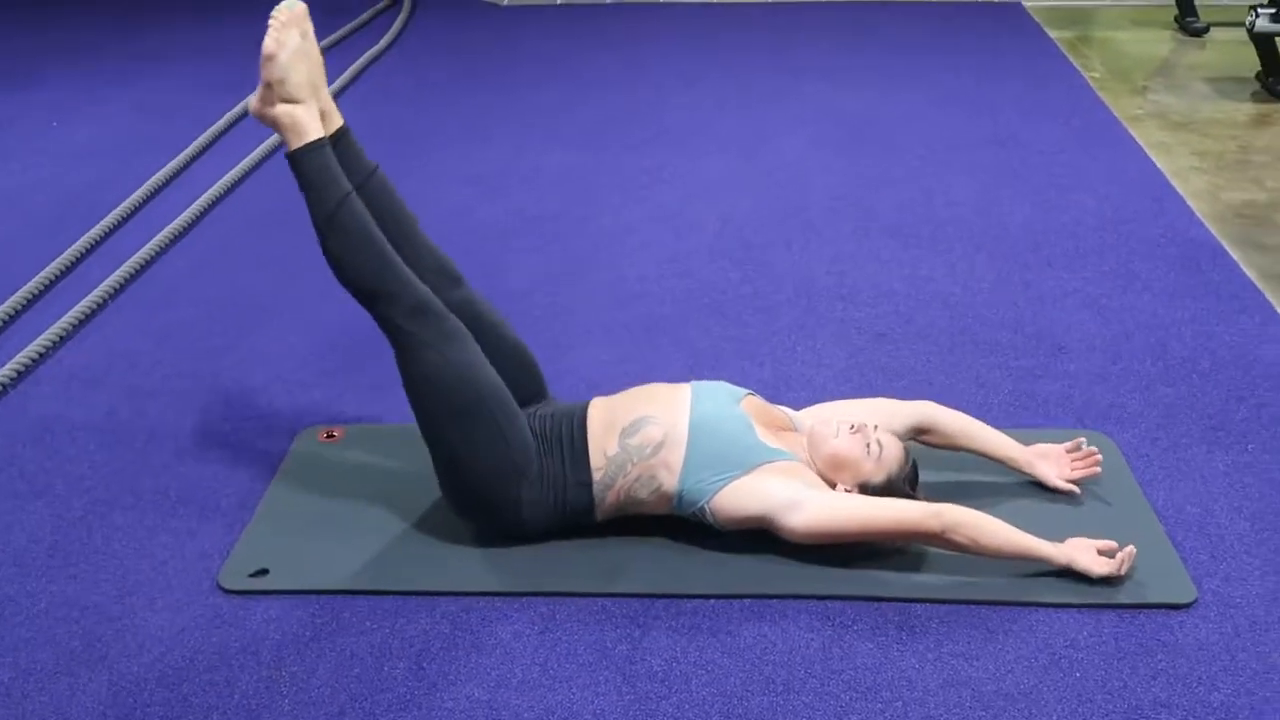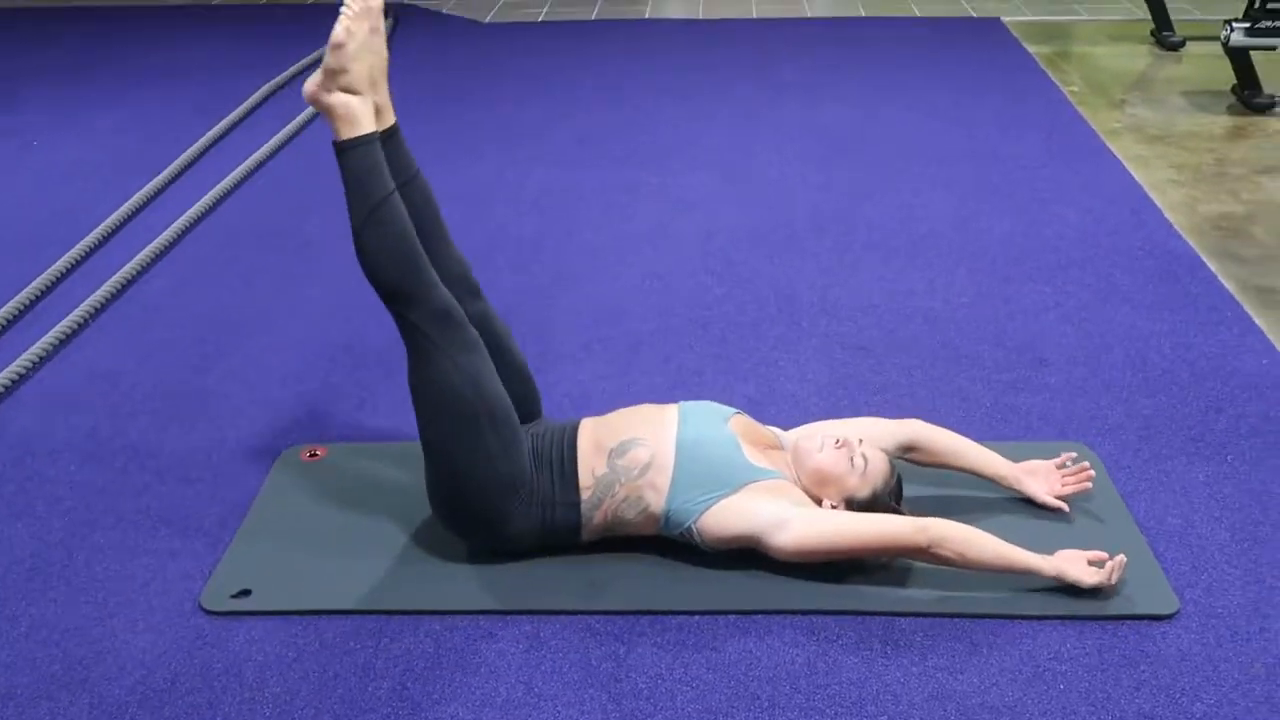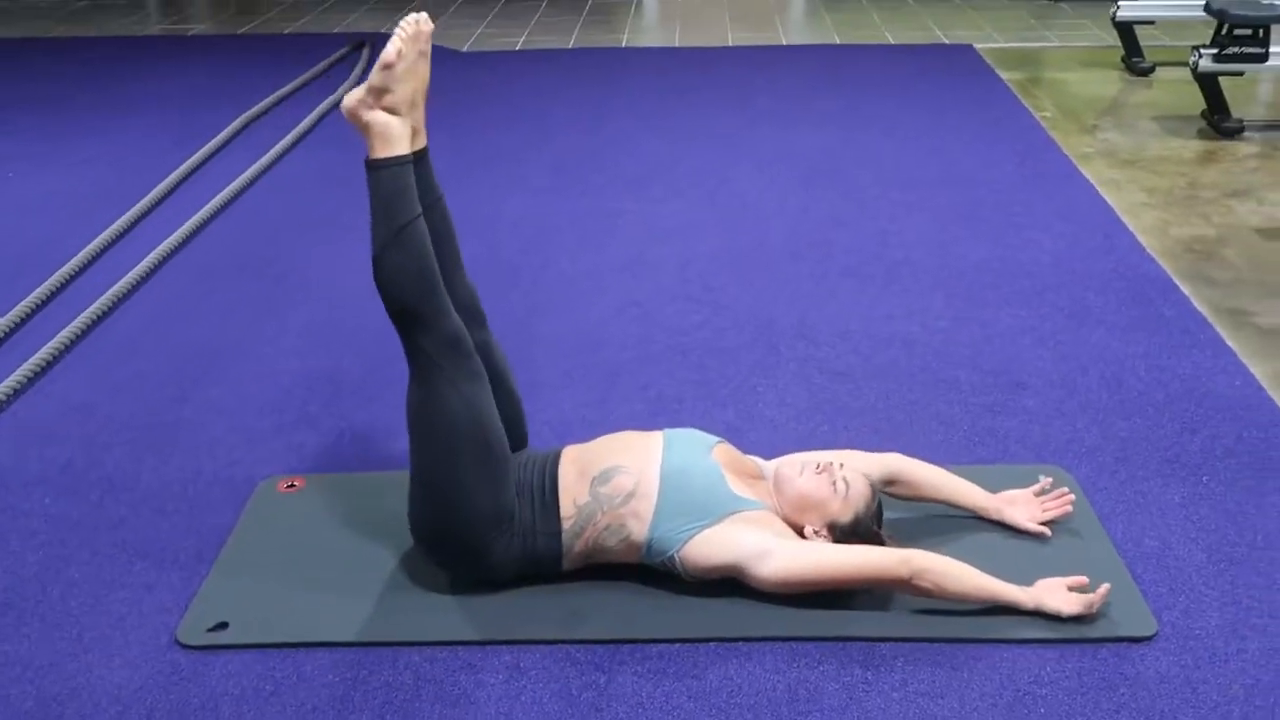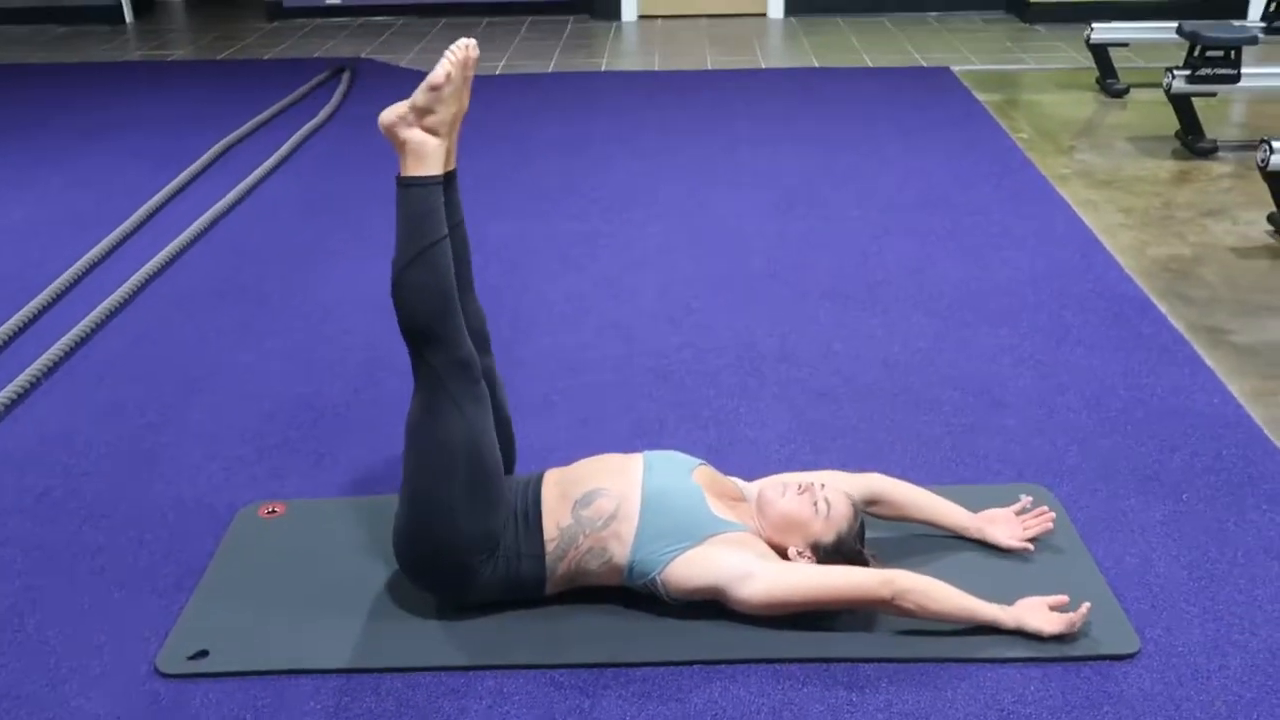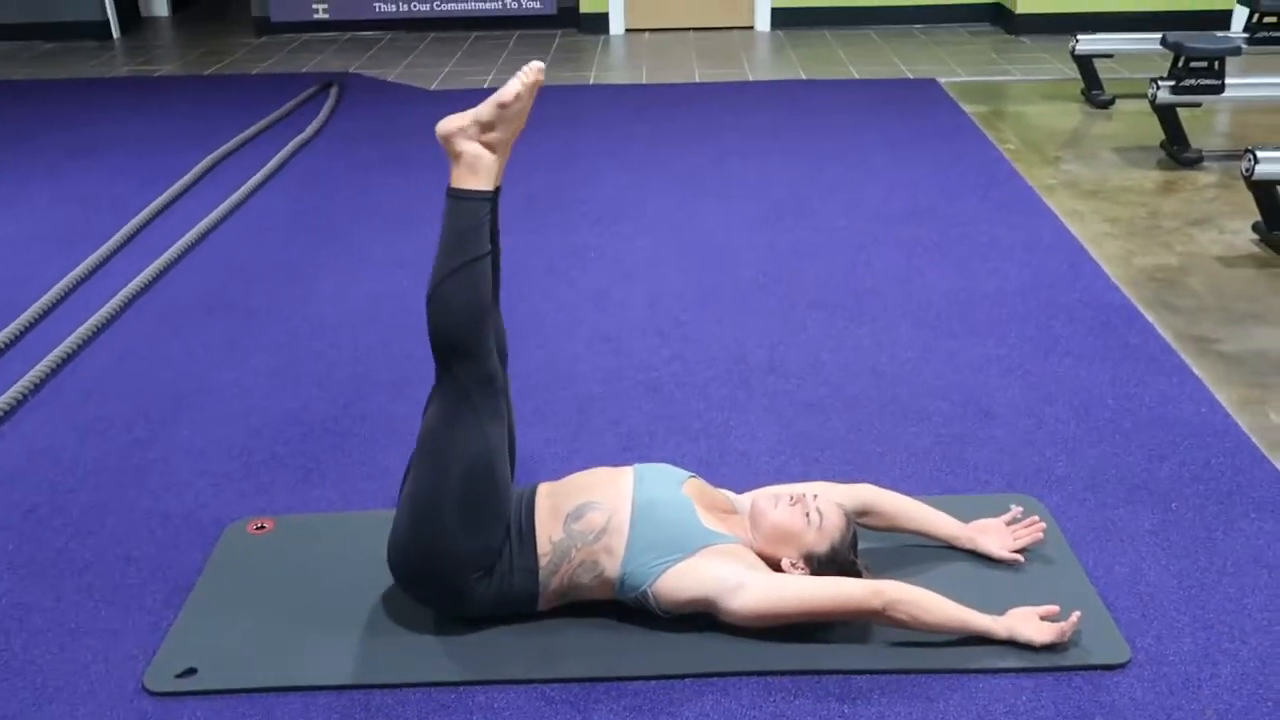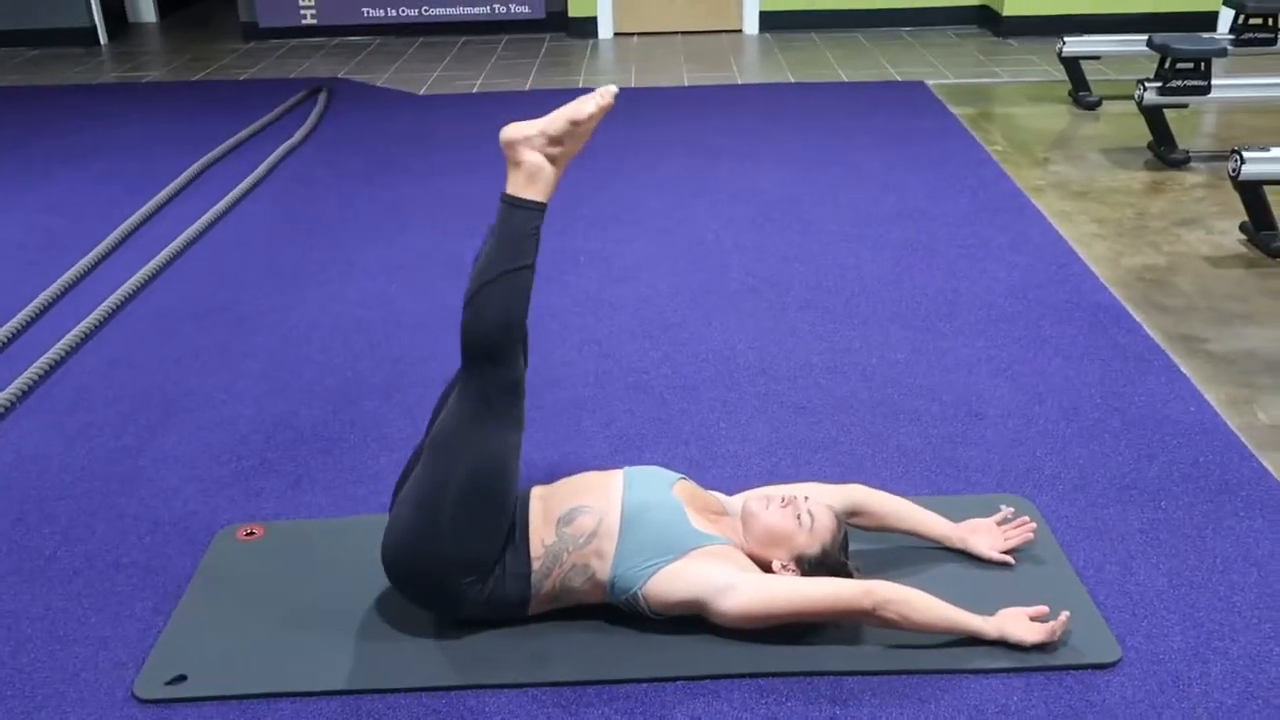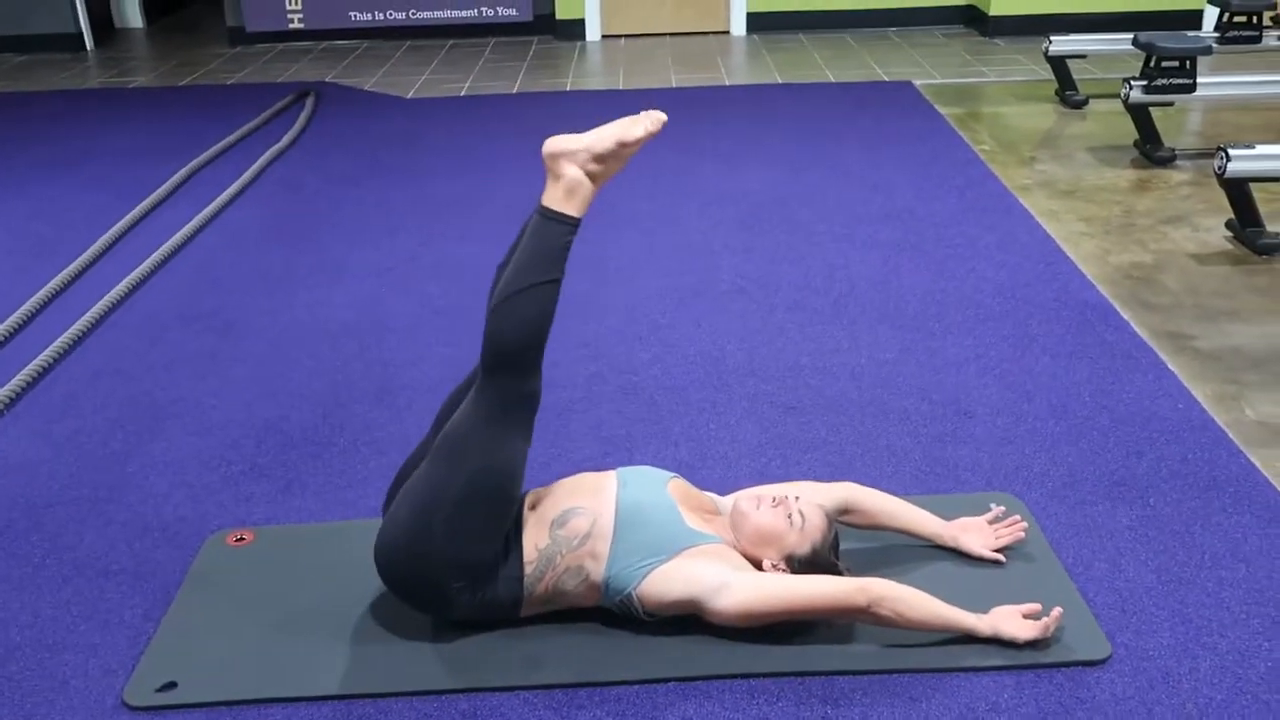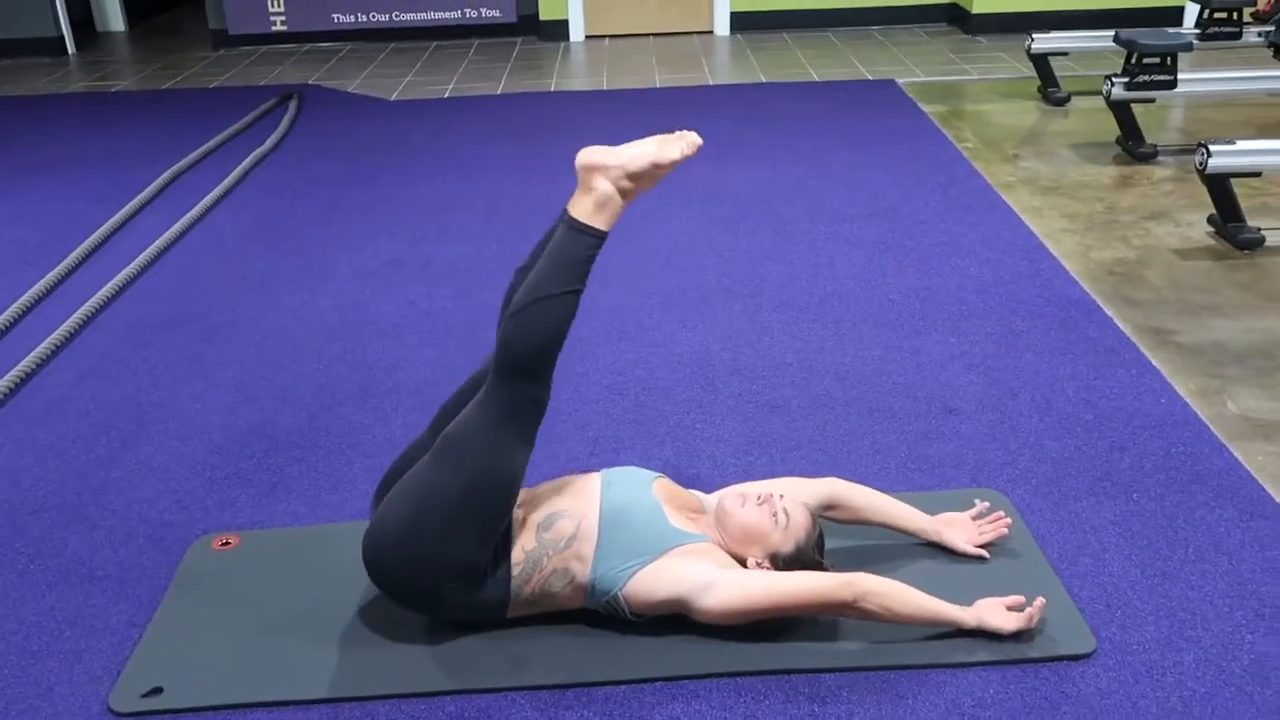
dt=0.3s
person 1, frame 1
left shoulder: (793, 500)
right shoulder: (794, 428)
left elbow: (939, 522)
right elbow: (922, 412)
left wrist: (1060, 555)
right wrist: (1026, 458)
left hip: (519, 490)
right hip: (544, 429)
left knee: (412, 308)
right knee: (434, 285)
left ankle: (302, 123)
person 1, frame 2
left shoulder: (779, 517)
right shoulder: (783, 448)
left elbow: (925, 536)
right elbow: (913, 429)
left wrist: (1050, 568)
right wrist: (1015, 476)
left hip: (506, 503)
right hip: (538, 448)
left knee: (429, 307)
right knee: (455, 294)
left ankle: (354, 114)
person 1, frame 3
left shoulder: (763, 547)
right shoulder: (761, 478)
left elbow: (905, 568)
right elbow: (892, 464)
left wrist: (1028, 598)
right wrist: (993, 505)
left hip: (488, 535)
right hip: (519, 483)
left knee: (437, 333)
left ankle: (389, 133)
person 1, frame 4
left shoulder: (744, 568)
right shoulder: (743, 500)
left elbow: (886, 589)
right elbow: (875, 483)
left wrist: (1011, 618)
right wrist: (976, 525)
left hip: (468, 553)
right hip: (511, 508)
left knee: (444, 354)
left ankle: (422, 151)
person 1, frame 5
left shoulder: (736, 582)
right shoulder: (735, 511)
left elbow: (880, 599)
right elbow: (862, 495)
left wrist: (1002, 627)
right wrist: (966, 535)
left hip: (459, 565)
right hip: (493, 524)
left knee: (470, 367)
left ankle: (477, 162)
person 1, frame 6
left shoulder: (725, 583)
right shoulder: (725, 513)
left elbow: (868, 600)
right elbow: (855, 495)
left wrist: (991, 627)
right wrist: (955, 533)
left hip: (452, 566)
right hip: (481, 527)
left knee: (492, 368)
person 1, frame 7
left shoulder: (721, 584)
right shoulder: (714, 513)
left elbow: (865, 596)
right elbow: (844, 494)
left wrist: (983, 623)
right wrist: (947, 533)
left hip: (445, 568)
left knee: (512, 372)
person 1, frame 8
left shoulder: (706, 582)
right shoulder: (700, 511)
left elbow: (849, 592)
right elbow: (828, 489)
left wrist: (970, 617)
right wrist: (932, 526)
left hip: (424, 559)
left knee: (521, 375)
